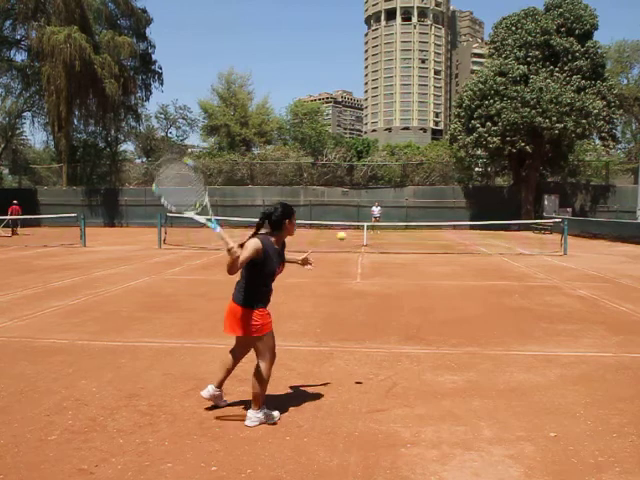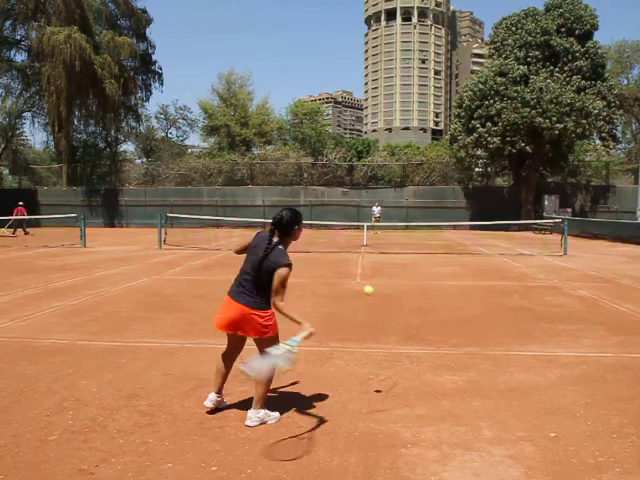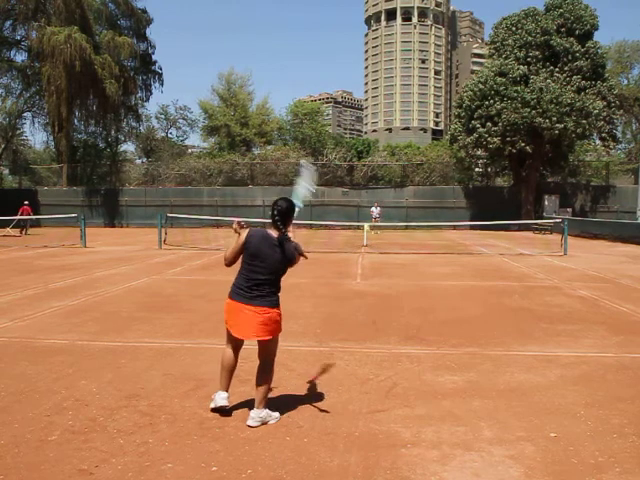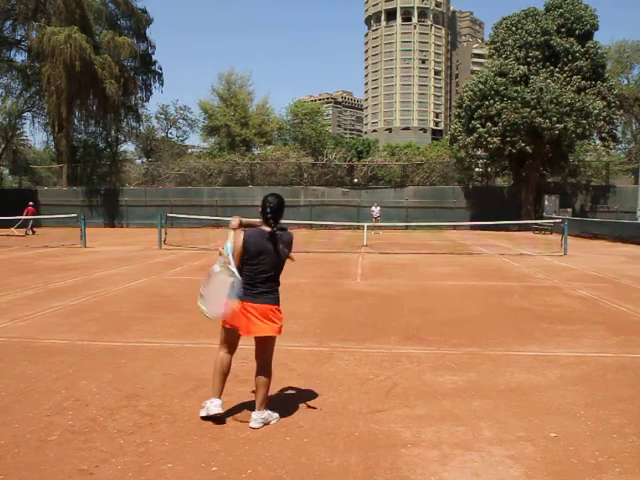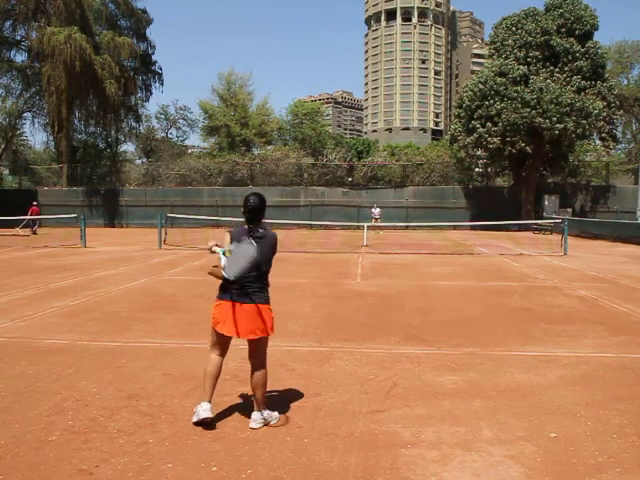
dt=0.2s
person 1, frame 1
left shoulder: (279, 243)
right shoulder: (259, 243)
right elbow: (231, 269)
left wrist: (297, 259)
right wrist: (234, 255)
left hip: (253, 306)
right hip: (250, 309)
left knee: (241, 348)
right knee: (267, 358)
left ankle: (214, 389)
right ankle: (256, 412)
person 1, frame 2
left shoulder: (262, 237)
right shoulder: (283, 264)
left elbow: (238, 250)
right elbow: (277, 302)
right wrist: (301, 323)
left hip: (234, 302)
right hip: (256, 311)
left knee: (232, 350)
left ankle: (215, 396)
right ankle: (257, 412)
person 1, frame 3
left shoulder: (250, 234)
right shoulder: (291, 251)
left elbow: (228, 261)
left wrist: (240, 234)
right wrist: (289, 237)
left hip: (237, 303)
right hip: (265, 311)
left knee: (231, 348)
right knee: (267, 359)
left ankle: (222, 395)
right ankle: (259, 412)
person 1, frame 4
left shoulder: (244, 236)
right shoulder: (287, 238)
right wrist: (244, 225)
left hip: (238, 302)
right hip: (267, 307)
left knee: (226, 351)
right knee: (264, 360)
left ankle: (214, 402)
right ankle: (260, 413)
person 1, frame 5
left shoulder: (231, 236)
right shoulder: (272, 238)
left elbow: (223, 273)
left wrist: (212, 269)
left hip: (228, 303)
right hip: (258, 307)
left knee: (216, 353)
right knee: (258, 361)
left ankle: (205, 406)
right ankle: (259, 413)
